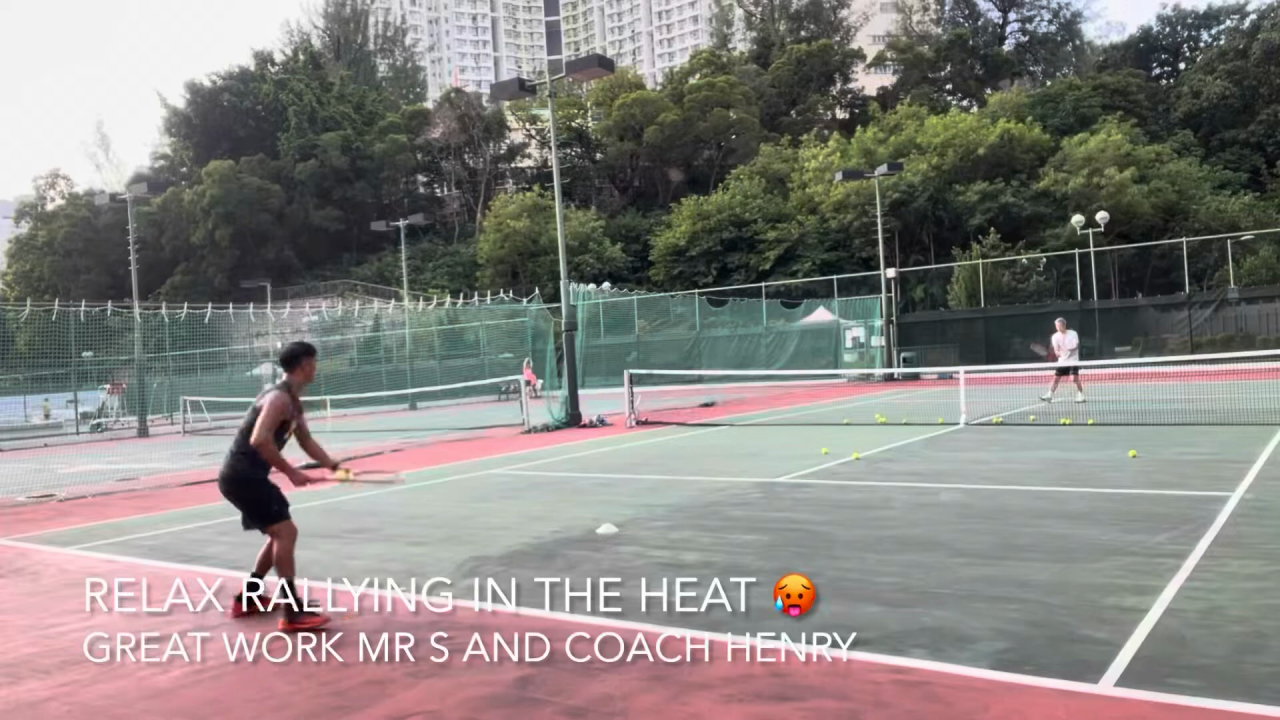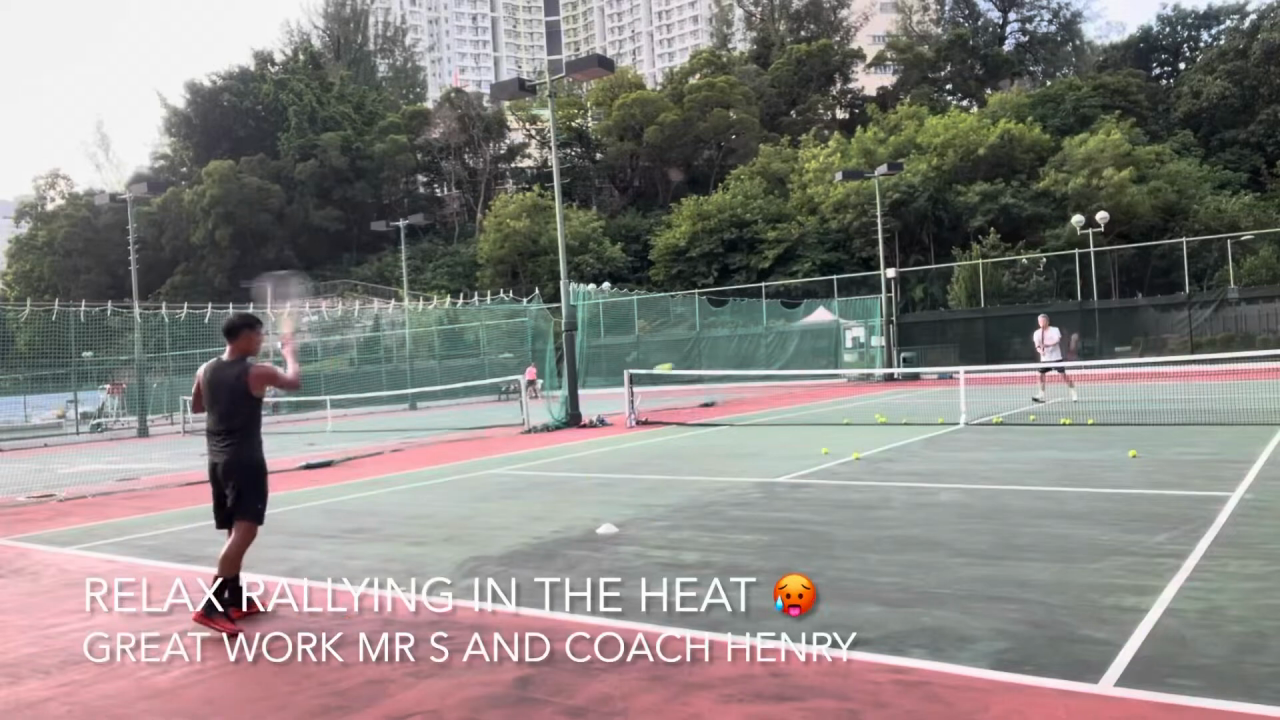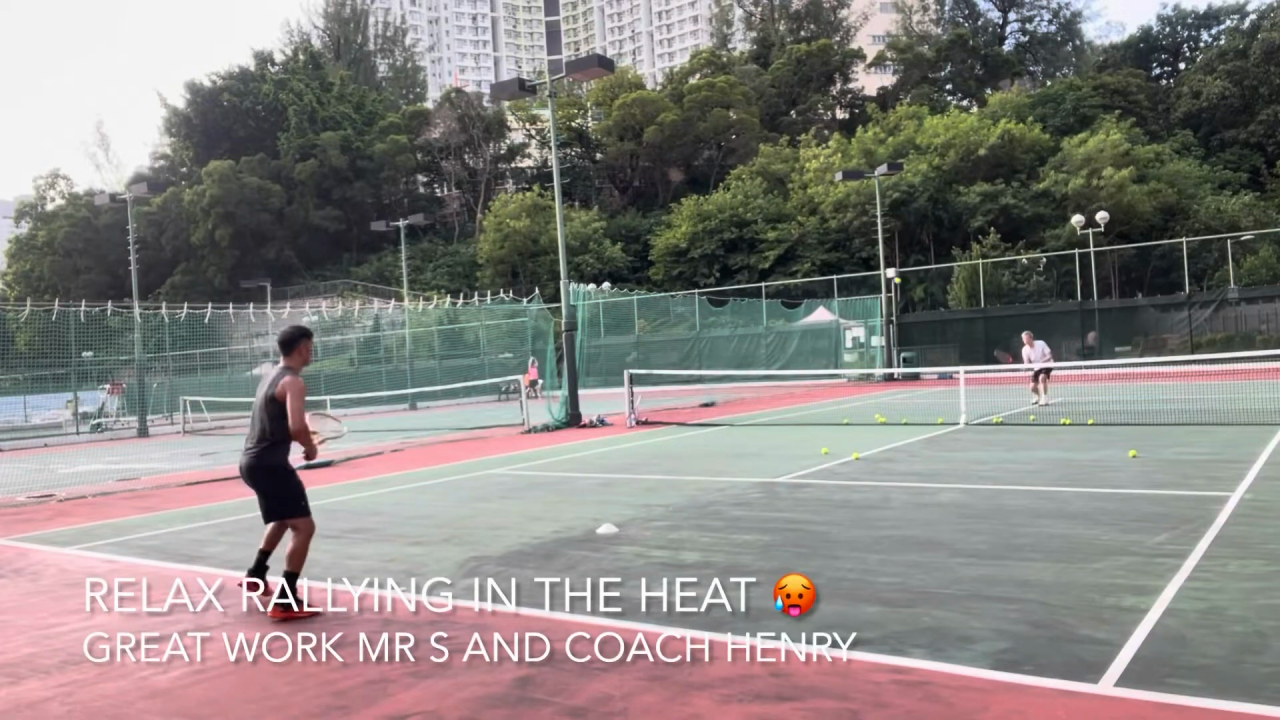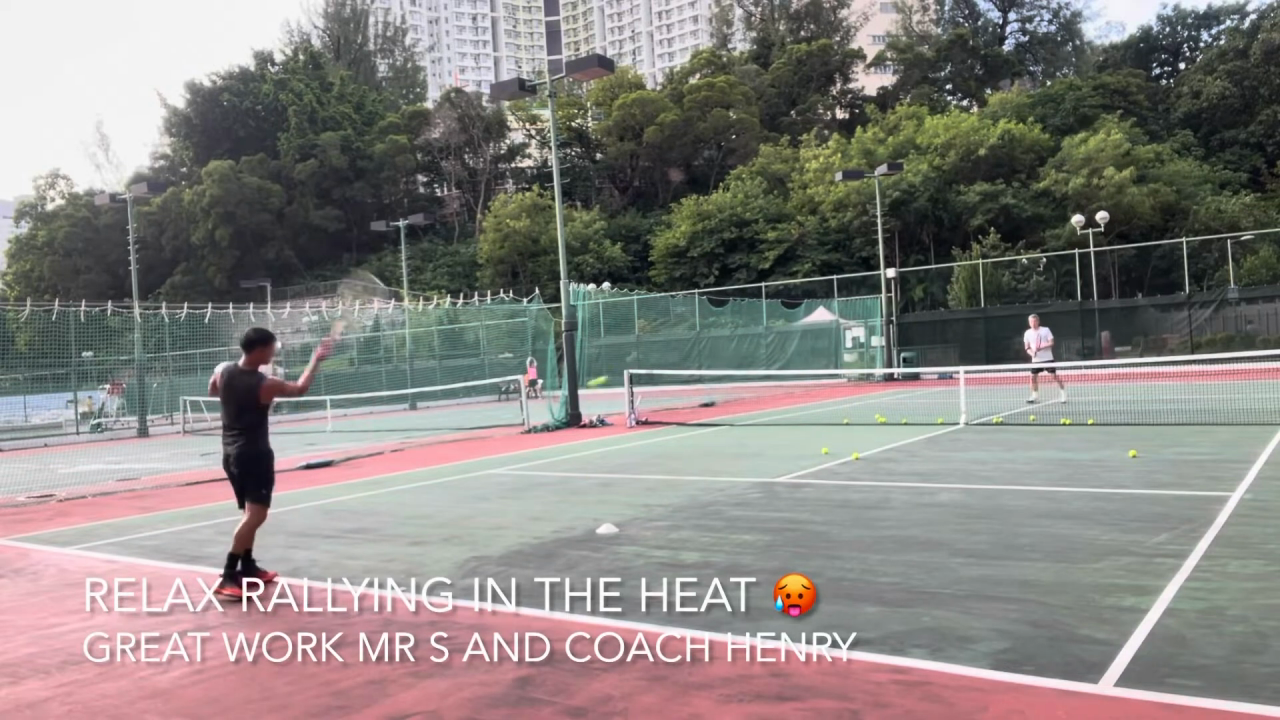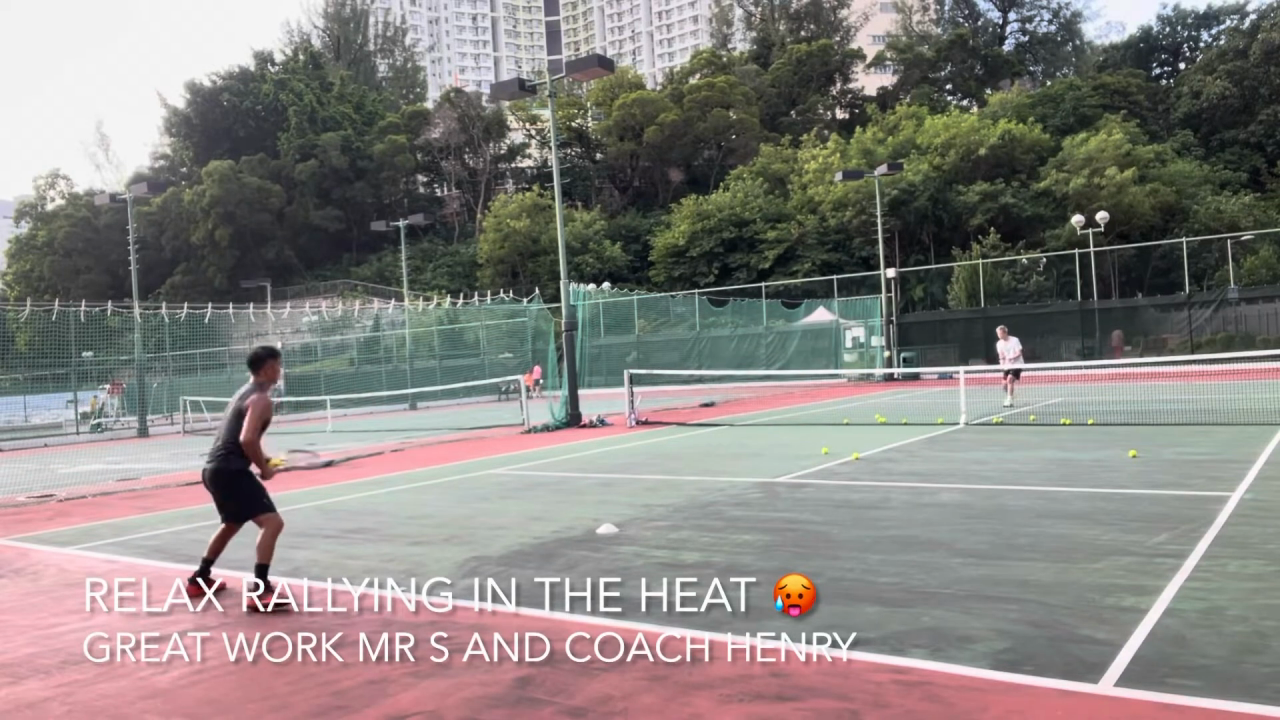
dt=1s
person 1, frame 1
left shoulder: (292, 401)
right shoulder: (281, 399)
left elbow: (307, 441)
right elbow: (258, 441)
left wrist: (335, 466)
right wrist: (291, 472)
left hip: (251, 476)
right hip: (242, 477)
left knee: (280, 534)
right knee: (286, 532)
left ankle: (248, 598)
right ankle: (293, 612)
person 1, frame 2
left shoulder: (206, 372)
right shoulder: (256, 372)
left elbow: (198, 405)
right elbow: (293, 380)
right wrist: (289, 349)
left hip: (218, 462)
right hip: (246, 463)
left knee: (239, 532)
right knee: (244, 533)
left ankle: (233, 601)
right ankle: (211, 606)
person 1, frame 3
left shoulder: (274, 377)
right shoulder: (293, 382)
right elbow: (296, 425)
left wrist: (303, 438)
right wrist: (310, 445)
left hip: (256, 462)
right hip: (267, 464)
left knee: (283, 520)
right knee: (303, 527)
left ankle: (257, 575)
right ankle: (284, 602)
person 1, frame 4
left shoulder: (223, 370)
right shoulder: (265, 385)
left elbow: (213, 390)
right elbow: (299, 387)
right wrist: (317, 358)
left hip: (231, 453)
right hip: (252, 456)
left knee: (252, 512)
right knee: (254, 513)
left ankle: (247, 567)
right ankle: (229, 577)
person 1, frame 5
left shoulder: (247, 396)
right shoulder: (261, 400)
right elbow: (247, 440)
left wrist: (261, 461)
right wrist: (264, 466)
left hip: (217, 470)
right hip: (230, 472)
left knee: (231, 525)
right knee: (272, 523)
left ankle: (200, 578)
right ankle: (260, 591)
